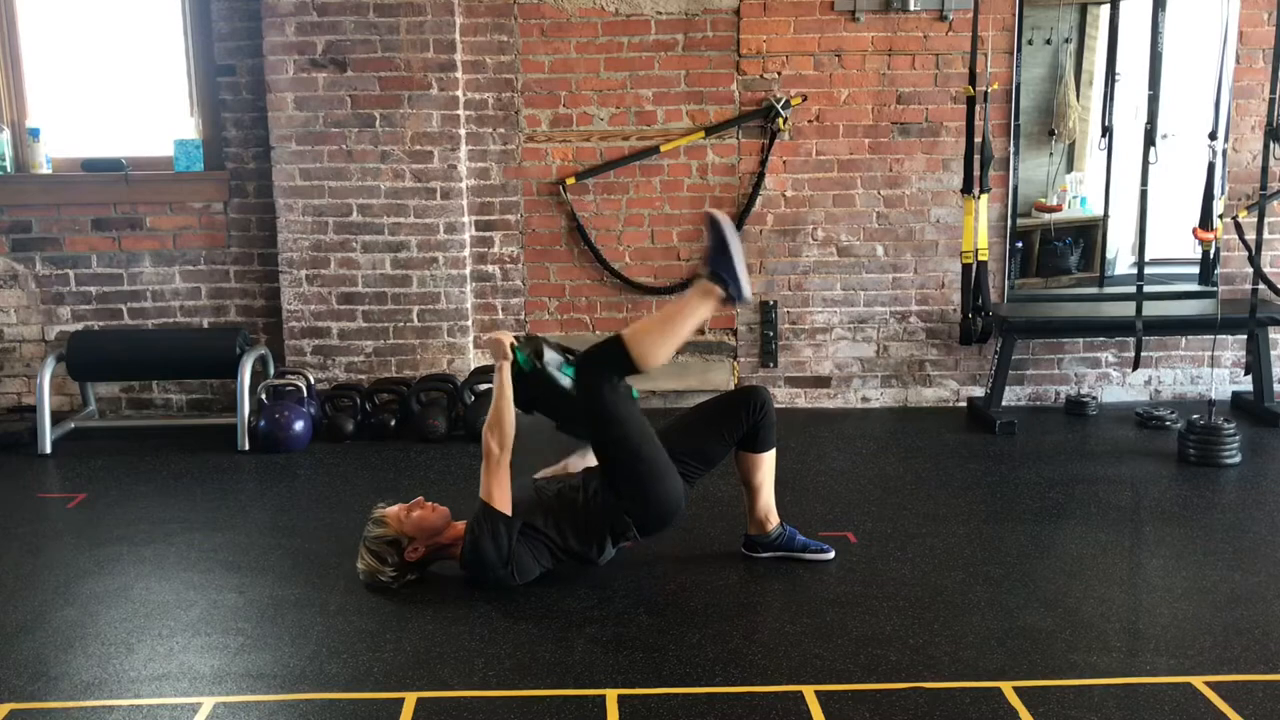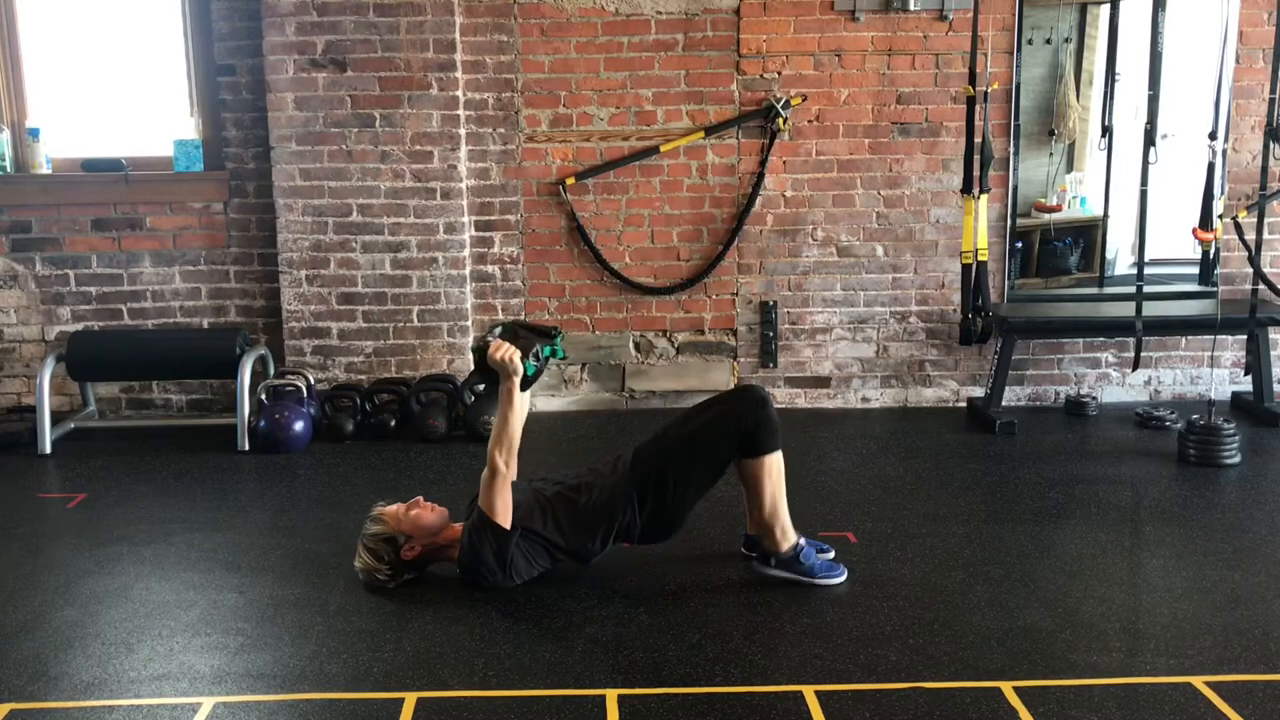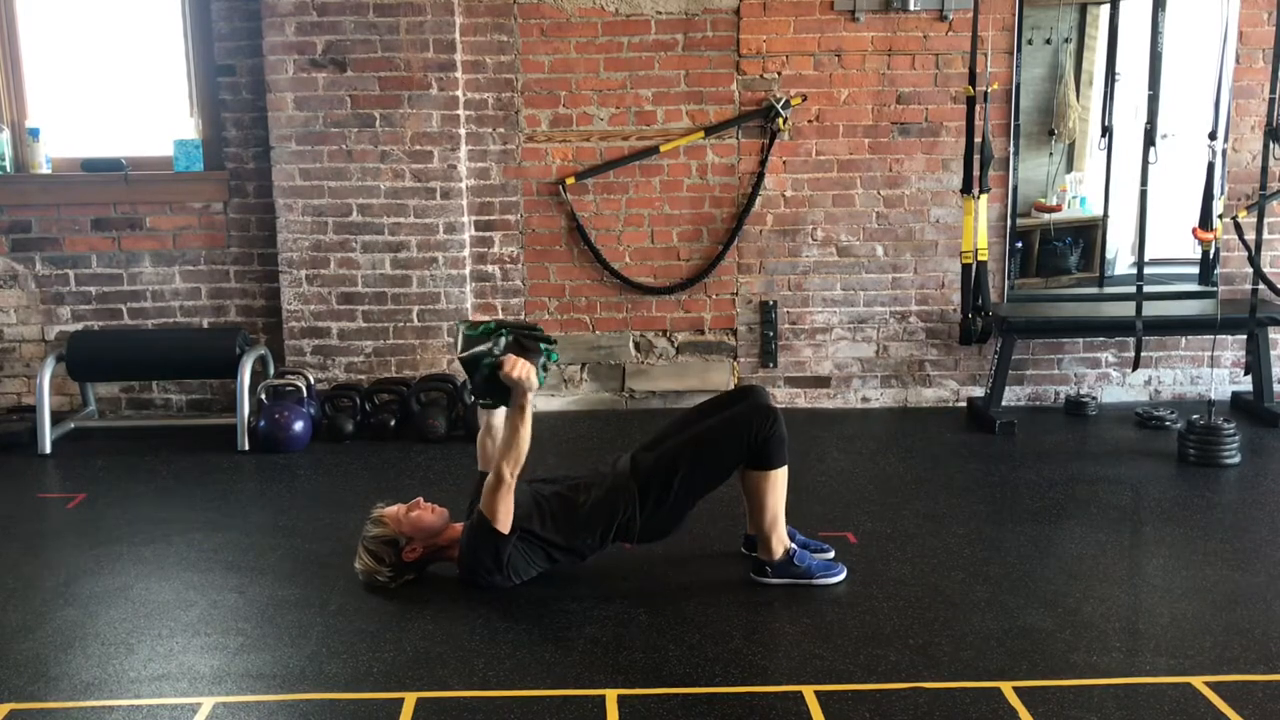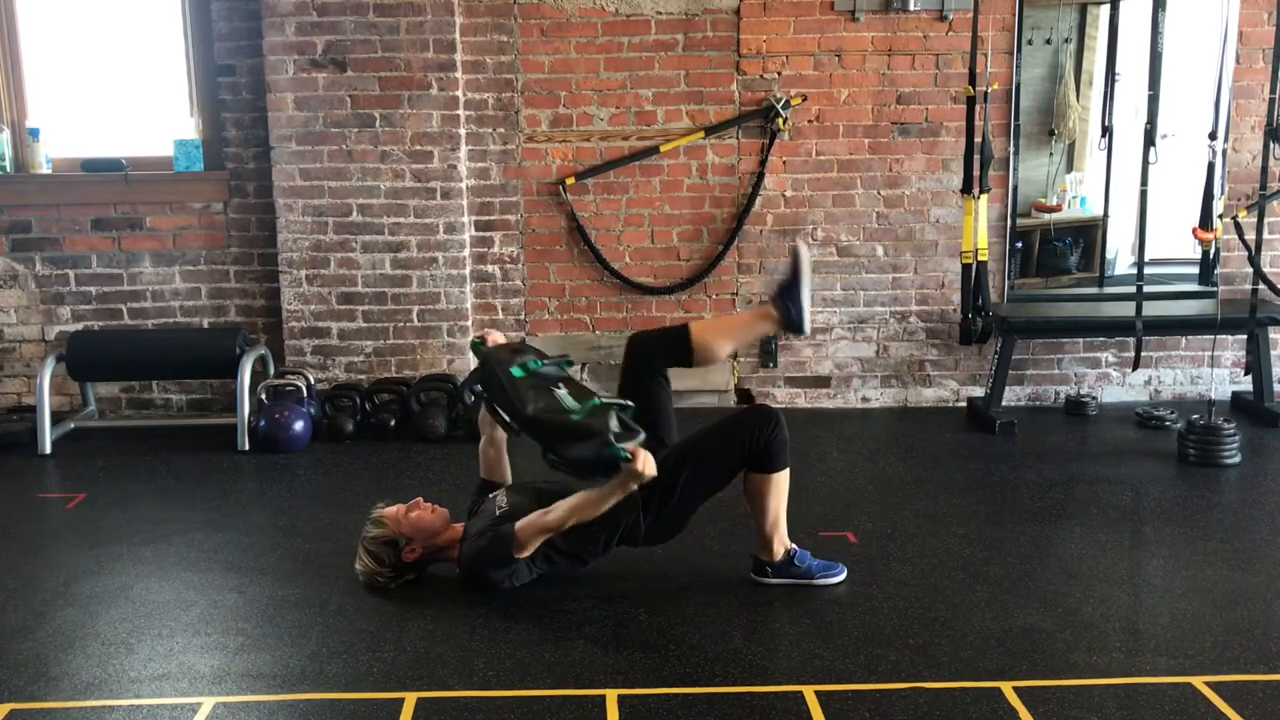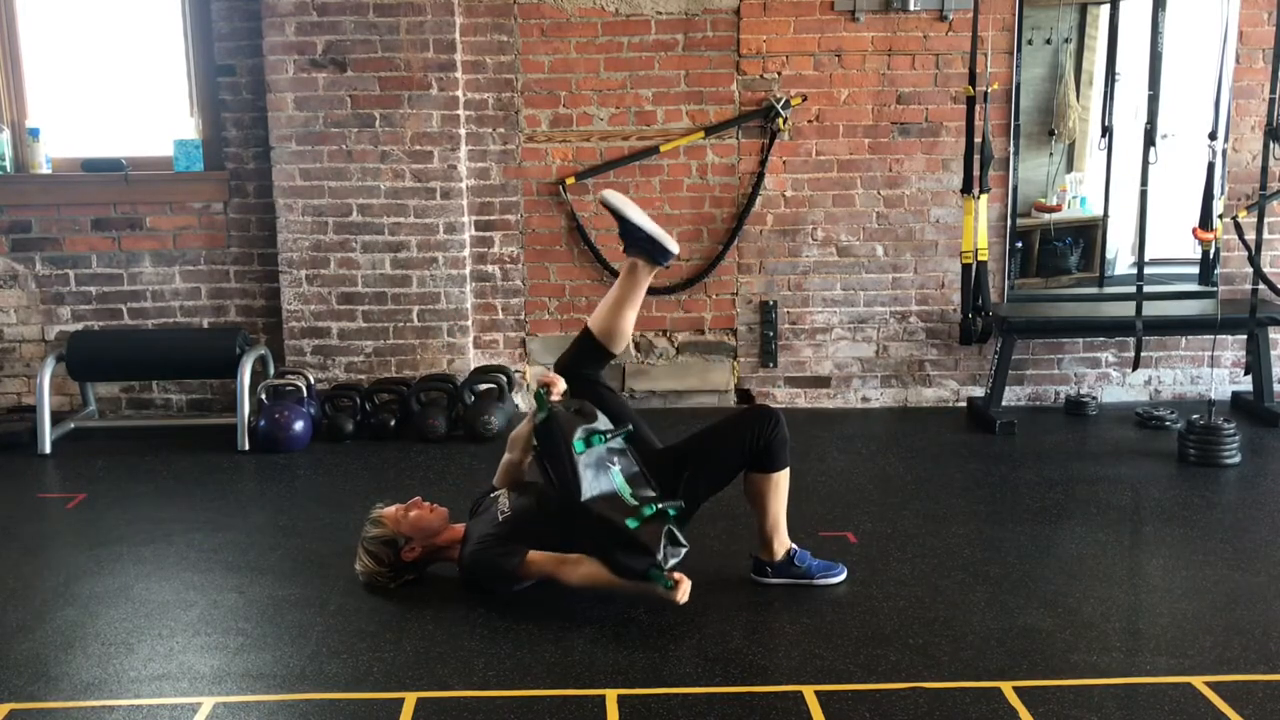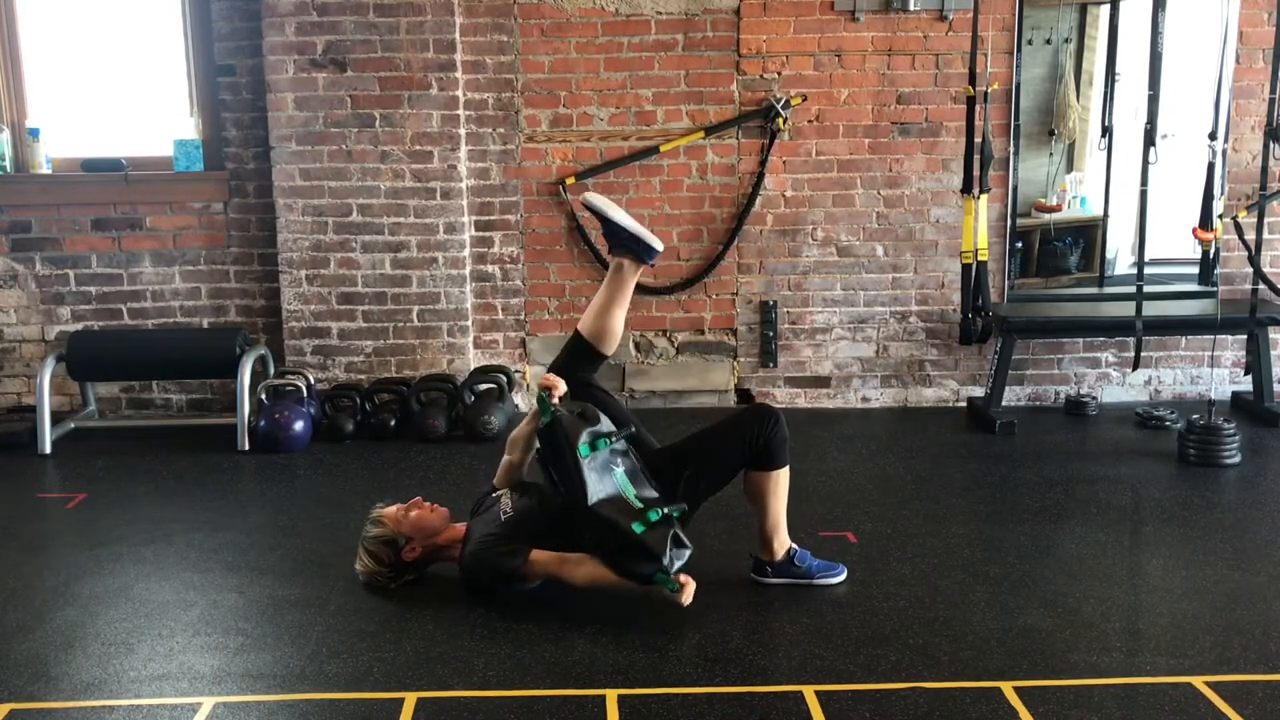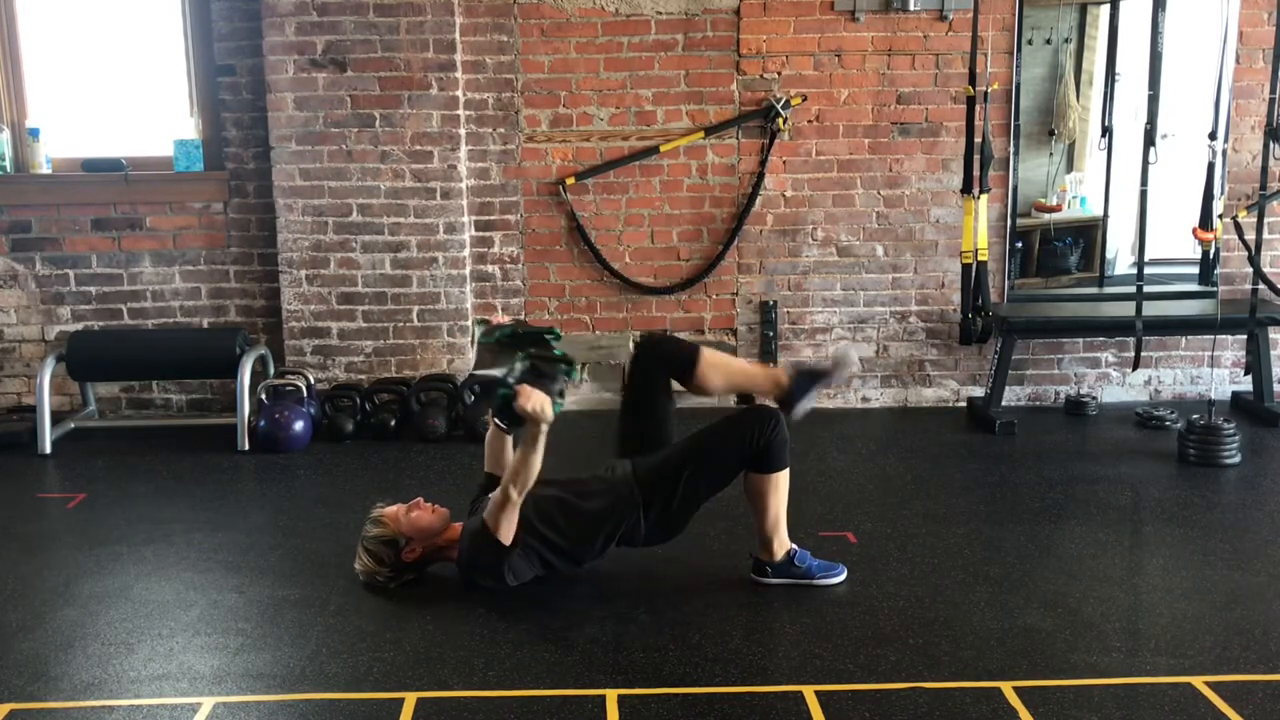
dt=0.7s
person 1, frame 1
left shoulder: (482, 535)
right shoulder: (484, 555)
left elbow: (538, 481)
right elbow: (497, 452)
left wrist: (603, 437)
right wrist: (502, 366)
left hip: (642, 488)
right hip: (643, 500)
left knee: (751, 402)
right knee: (594, 370)
left ankle: (766, 530)
right ankle: (713, 288)
person 1, frame 2
left shoulder: (477, 524)
right shoulder: (482, 558)
left elbow: (503, 463)
right elbow: (499, 465)
left wrist: (519, 378)
right wrist: (509, 382)
left hip: (628, 478)
right hip: (645, 503)
left knee: (747, 399)
right knee: (754, 412)
left ankle: (763, 532)
right ankle: (782, 550)
person 1, frame 3
left shoulder: (475, 522)
right shoulder: (480, 559)
left elbow: (491, 441)
right elbow: (504, 476)
right wrist: (522, 396)
left hip: (630, 473)
right hip: (643, 501)
left knee: (751, 400)
right knee: (763, 424)
left ankle: (764, 530)
right ankle: (775, 556)
person 1, frame 4
left shoulder: (480, 513)
right shoulder: (480, 556)
left elbow: (492, 440)
right elbow: (553, 524)
right wrist: (627, 480)
left hip: (628, 475)
right hip: (648, 493)
left knee: (647, 349)
right knee: (763, 425)
left ankle: (781, 315)
right ankle: (775, 559)
person 1, frame 5
left shoulder: (485, 511)
right shoulder: (480, 557)
left elbow: (515, 454)
right elbow: (566, 569)
left wrist: (545, 405)
right wrist: (655, 585)
left knee: (575, 372)
right knee: (762, 423)
left ankle: (643, 261)
right ankle: (776, 557)
person 1, frame 6
left shoulder: (485, 512)
right shoulder: (482, 559)
left elbow: (515, 454)
right elbow: (568, 568)
left wrist: (543, 405)
right wrist: (657, 584)
left knee: (567, 375)
right knee: (763, 423)
left ankle: (627, 262)
right ankle: (776, 558)
person 1, frame 7
left shoulder: (479, 517)
right shoulder: (481, 559)
left elbow: (499, 462)
right elbow: (515, 491)
right wrist: (537, 425)
left hip: (631, 478)
right hip: (649, 504)
left knee: (655, 351)
right knee: (760, 427)
left ankle: (787, 386)
right ankle: (776, 557)
